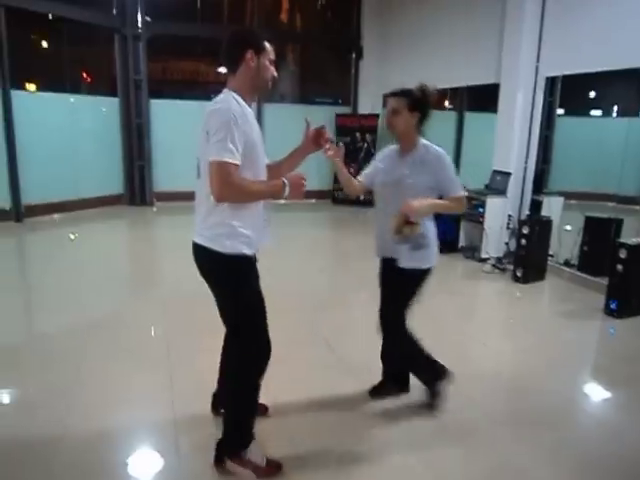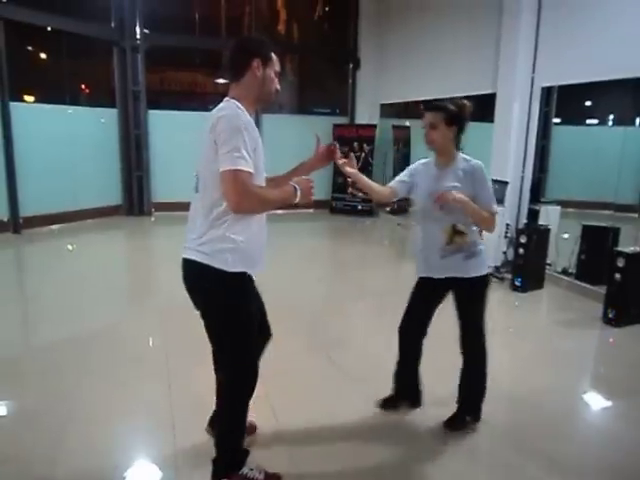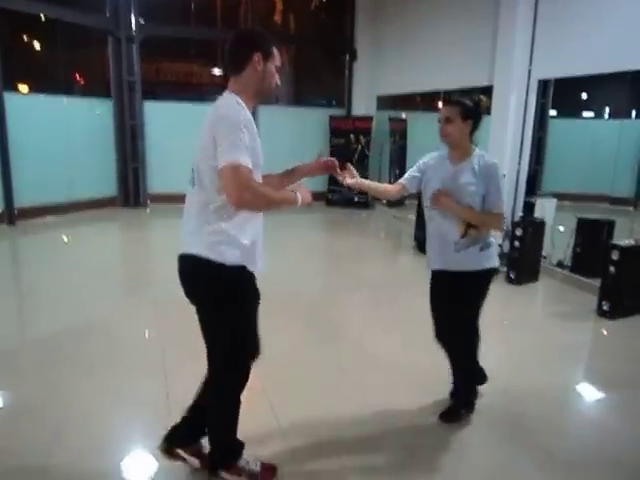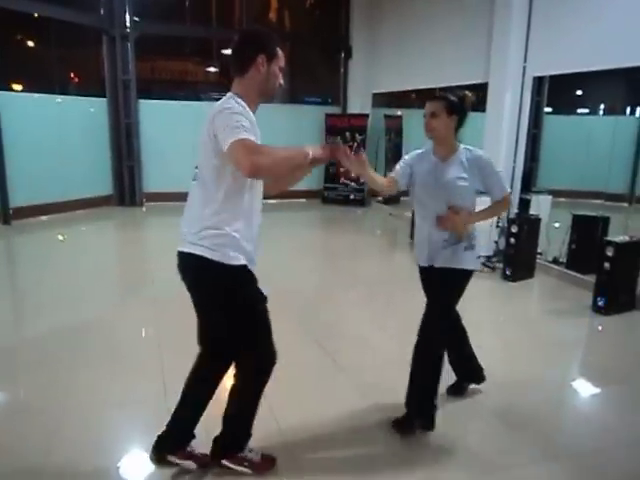
dt=0.3s
person 1, frame 1
left shoulder: (242, 112)
right shoulder: (227, 110)
left elbow: (261, 175)
right elbow: (225, 188)
left wrist: (304, 150)
right wrist: (285, 188)
left hip: (231, 248)
right hip: (224, 250)
left knee: (241, 333)
right knee: (255, 345)
left ankle: (228, 400)
person 1, frame 2
left shoulder: (236, 119)
right shoulder: (233, 119)
left elbow: (260, 186)
right elbow: (241, 198)
left wrist: (311, 164)
right wrist: (295, 193)
left hip: (224, 265)
right hip: (218, 268)
left knee: (256, 339)
right knee: (240, 366)
left ankle: (223, 420)
person 1, frame 3
left shoulder: (232, 113)
right shoulder: (232, 114)
left elbow: (253, 182)
right elbow: (243, 193)
left wrist: (304, 170)
right wrist: (295, 196)
left hip: (215, 260)
right hip: (217, 263)
left knee: (234, 357)
right knee: (234, 363)
left ankle: (185, 436)
person 1, frame 4
left shoulder: (236, 114)
right shoulder: (232, 112)
left elbow: (266, 183)
right elbow: (255, 164)
left wrist: (310, 160)
right wrist: (305, 153)
left hip: (209, 258)
right hip: (218, 261)
left knee: (219, 354)
right knee: (258, 355)
left ankle: (173, 443)
right ankle: (231, 447)
person 2, frame 1
left shoulder: (433, 157)
right shoulder: (385, 156)
left elbow: (461, 202)
right elbow: (355, 189)
left wrist: (428, 204)
right wrist: (339, 164)
left hip: (416, 257)
right hip: (390, 253)
left knee: (392, 322)
right knee: (389, 317)
left ankle: (433, 373)
right ankle: (395, 379)
person 2, frame 2
left shoulder: (473, 170)
right shoulder: (419, 170)
left elbow: (489, 223)
right elbow: (385, 195)
left wrist: (462, 202)
right wrist: (355, 175)
left hip: (469, 269)
right hip: (432, 269)
left knee: (470, 338)
right knee: (409, 331)
left ankle: (470, 408)
right ankle: (407, 392)
person 2, frame 3
left shoulder: (486, 167)
right shoulder: (430, 163)
left elbow: (496, 221)
right elbow: (396, 190)
left wrist: (455, 207)
right wrist: (360, 183)
left hip: (477, 263)
right hip: (441, 263)
left knee: (464, 330)
right knee: (445, 330)
left ankle: (464, 397)
right ankle: (471, 376)
person 2, frame 4
left shoulder: (476, 161)
right shoulder: (415, 160)
left elbow: (504, 202)
right elbow: (387, 185)
left wrist: (468, 219)
right wrist: (363, 173)
left hip: (457, 260)
right hip: (427, 258)
left knee: (430, 332)
right knee: (445, 321)
left ankle: (420, 413)
right ankle: (470, 372)
